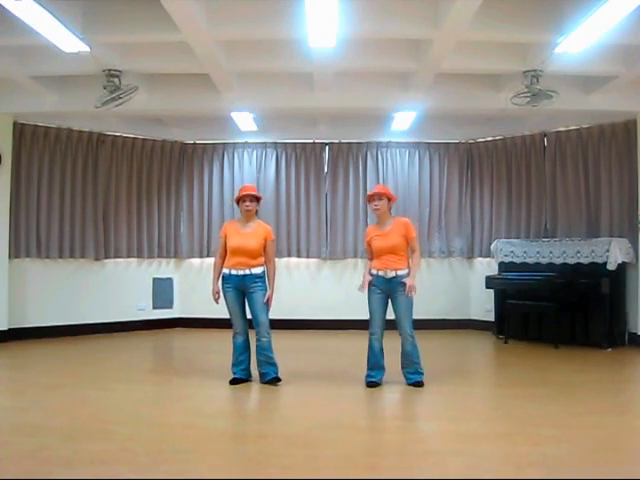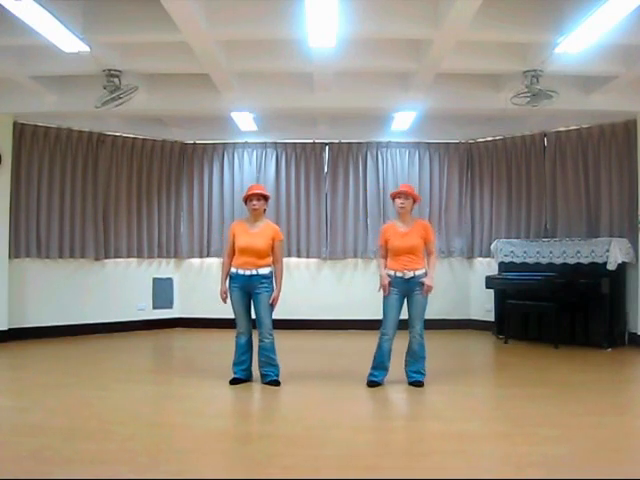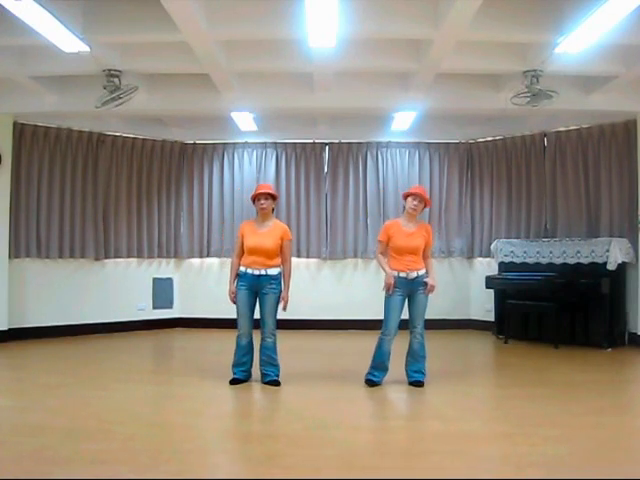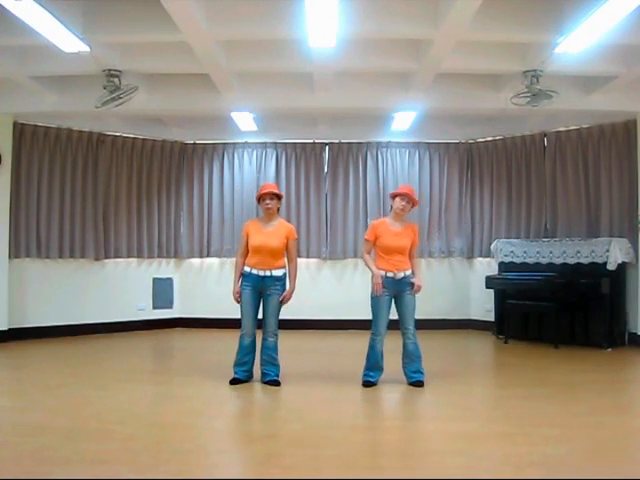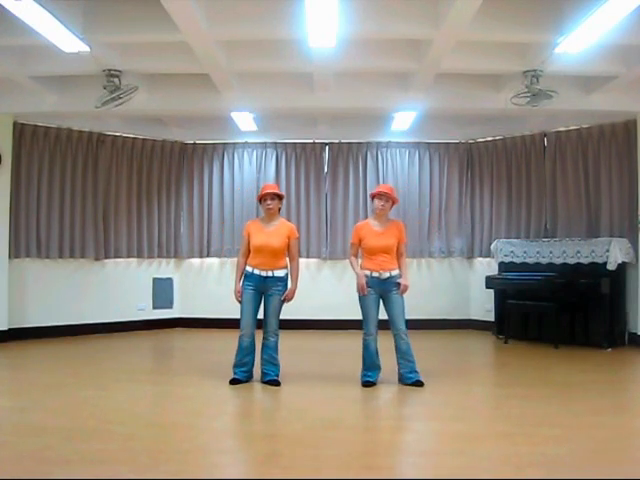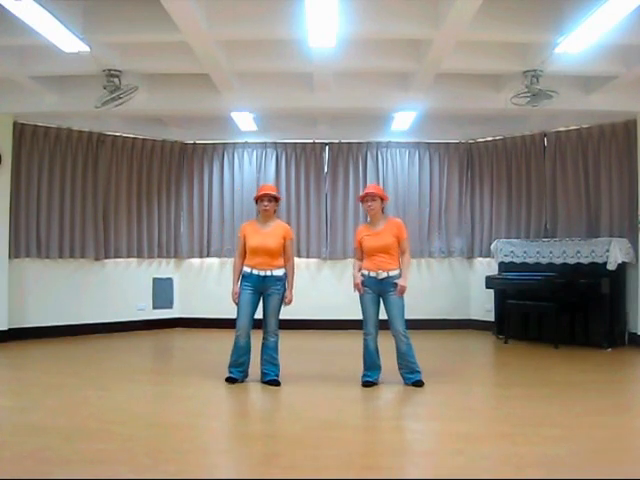
dt=0.4s
person 1, frame 1
left shoulder: (404, 224)
right shoulder: (370, 231)
left elbow: (415, 251)
left wrist: (412, 276)
right wrist: (366, 275)
left hip: (400, 280)
right hip: (378, 281)
left knee: (406, 330)
right knee: (375, 330)
left ankle: (413, 374)
right ankle: (374, 374)
person 1, frame 2
left shoulder: (423, 226)
right shoulder: (387, 229)
left elbow: (431, 253)
right elbow: (382, 257)
left wrist: (430, 276)
right wrist: (382, 273)
left hip: (417, 280)
right hip: (394, 281)
left knee: (416, 330)
right knee: (387, 330)
left ankle: (416, 374)
right ankle: (377, 374)
person 1, frame 3
left shoulder: (426, 229)
right shoulder: (390, 226)
left elbow: (427, 257)
right elbow: (380, 253)
left wrist: (431, 276)
right wrist: (388, 272)
left hip: (419, 281)
right hip: (397, 281)
left knee: (417, 330)
right knee: (389, 330)
left ankle: (416, 374)
right ankle: (376, 374)
person 1, frame 4
left shoulder: (412, 229)
right shoulder: (377, 225)
left elbow: (412, 257)
right elbow: (365, 253)
left wrist: (417, 277)
right wrist: (375, 272)
left hip: (405, 281)
right hip: (383, 282)
left knee: (409, 330)
right knee: (378, 331)
left ankle: (414, 374)
right ankle: (371, 374)
person 1, frame 5
left shoulder: (397, 227)
right shoulder: (361, 227)
left elbow: (401, 255)
right elbow: (352, 255)
left wrist: (404, 277)
right wrist: (359, 273)
left hip: (392, 281)
right hip: (369, 281)
left knee: (400, 330)
right knee: (370, 331)
left ankle: (409, 374)
right ankle: (370, 374)
person 1, frame 6
left shoulder: (396, 224)
right shoulder: (361, 231)
left elbow: (405, 253)
left wrist: (404, 277)
right wrist: (356, 273)
left hip: (391, 281)
right hip: (368, 282)
left knee: (399, 330)
right knee: (369, 331)
left ankle: (411, 374)
right ankle: (371, 375)
person 2, frame 1
left shoulder: (265, 230)
right shoulder: (227, 227)
left elbow: (270, 261)
right elbow: (220, 257)
left wrist: (271, 288)
right wrist: (215, 283)
left hip: (256, 279)
right hip: (231, 280)
left knee: (263, 326)
right knee: (238, 329)
left ankle: (268, 372)
right ankle: (241, 372)
person 2, frame 2
left shoulder: (273, 230)
right shoulder: (236, 227)
left elbow: (278, 262)
right elbow: (228, 257)
left wrist: (278, 288)
right wrist: (223, 283)
left hip: (262, 280)
right hip: (238, 279)
left knee: (266, 329)
right knee: (242, 329)
left ankle: (270, 374)
right ankle: (241, 372)
person 2, frame 3
left shoulder: (282, 229)
right shoulder: (245, 227)
left elbow: (286, 262)
right elbow: (237, 257)
left wrist: (286, 289)
right wrist: (232, 283)
left hip: (271, 280)
right hip: (246, 279)
left knee: (269, 330)
right knee: (244, 329)
left ankle: (270, 374)
right ankle: (241, 372)
person 2, frame 4
left shoulder: (287, 229)
right shoulder: (249, 226)
left elbow: (292, 261)
right elbow: (241, 256)
left wrist: (291, 287)
right wrist: (236, 283)
left hip: (275, 280)
right hip: (250, 278)
left knee: (271, 330)
right knee: (247, 329)
left ankle: (270, 374)
right ankle: (242, 372)
person 2, frame 5
left shoulder: (289, 228)
right shoulder: (251, 226)
left elbow: (294, 259)
right elbow: (243, 256)
left wrist: (293, 286)
right wrist: (237, 282)
left hip: (277, 281)
right hip: (252, 278)
left knee: (271, 330)
right knee: (246, 329)
left ankle: (270, 374)
right ankle: (242, 372)
person 2, frame 6
left shoulder: (284, 229)
right shoulder: (246, 228)
left elbow: (289, 261)
right elbow: (239, 258)
left wrist: (289, 288)
right wrist: (235, 284)
left hip: (275, 280)
right hip: (250, 279)
left knee: (271, 330)
right knee: (242, 328)
left ankle: (270, 374)
right ankle: (237, 371)
